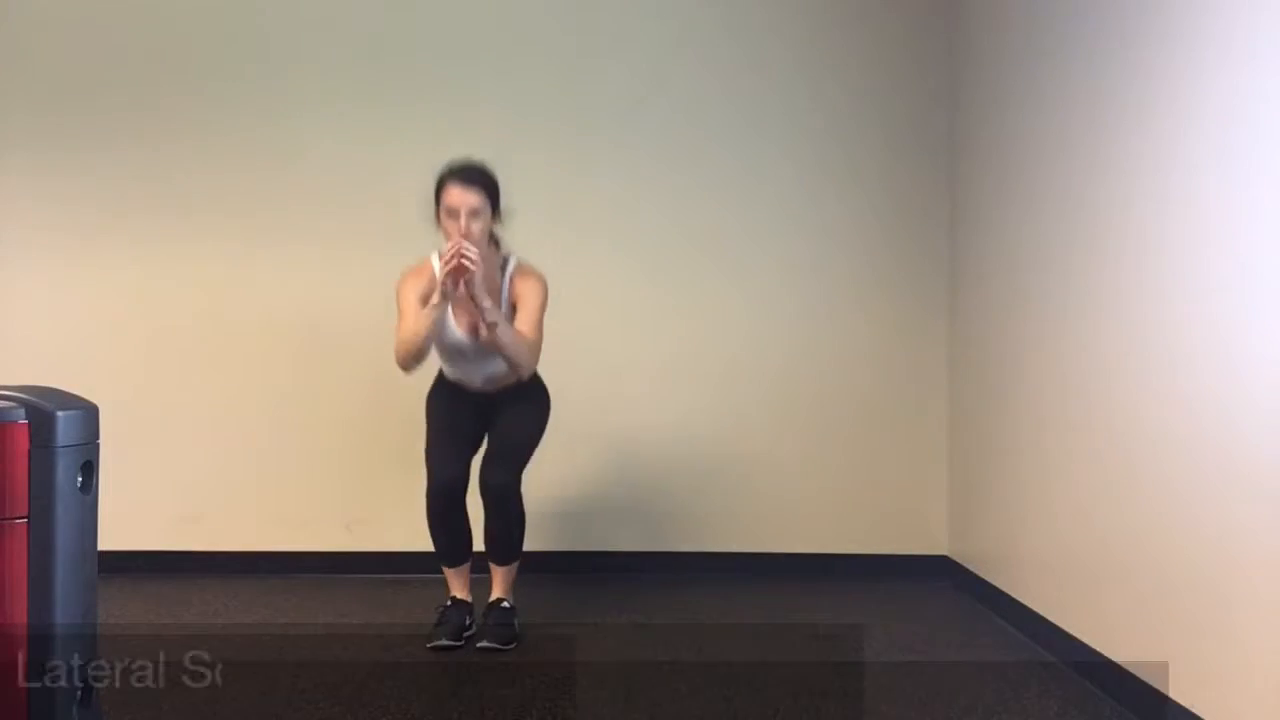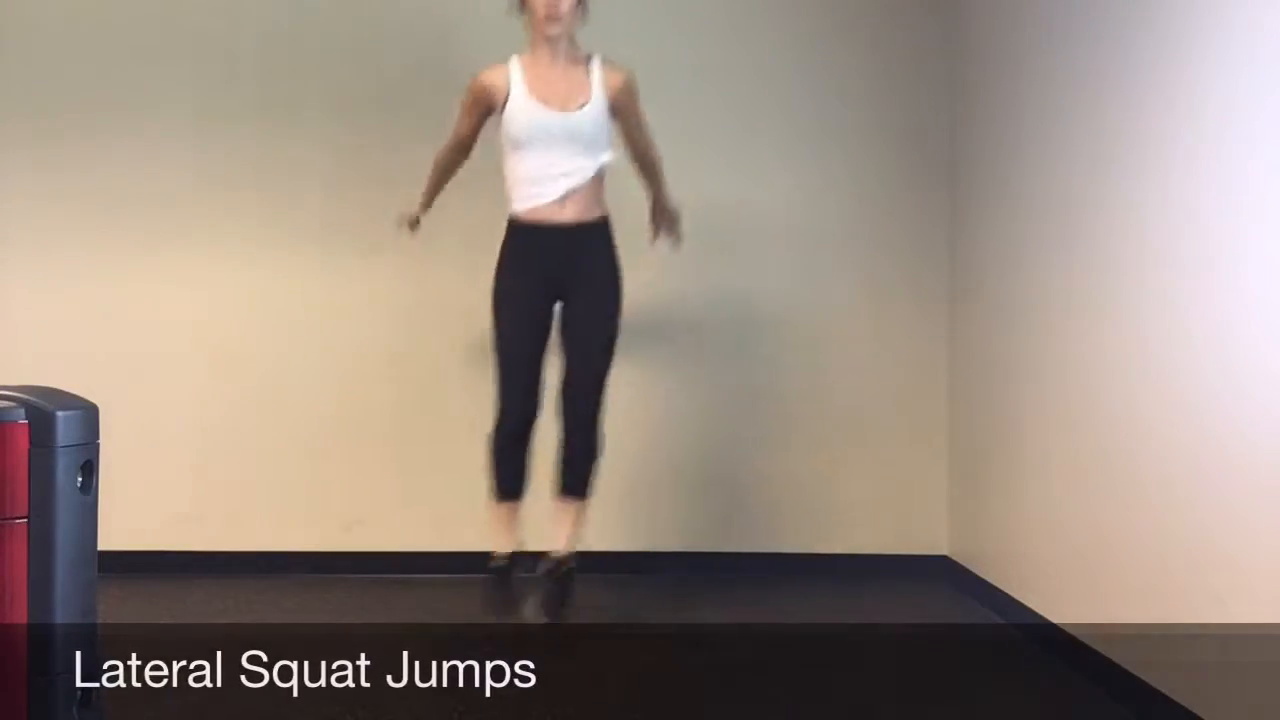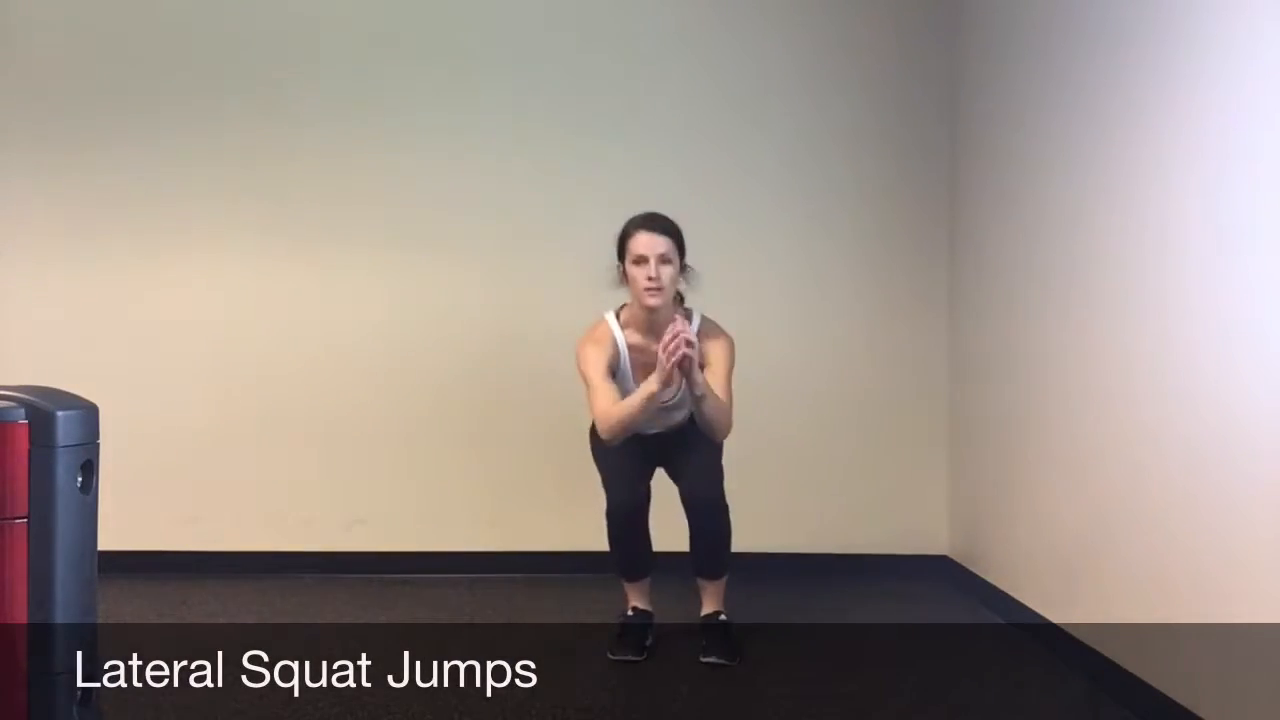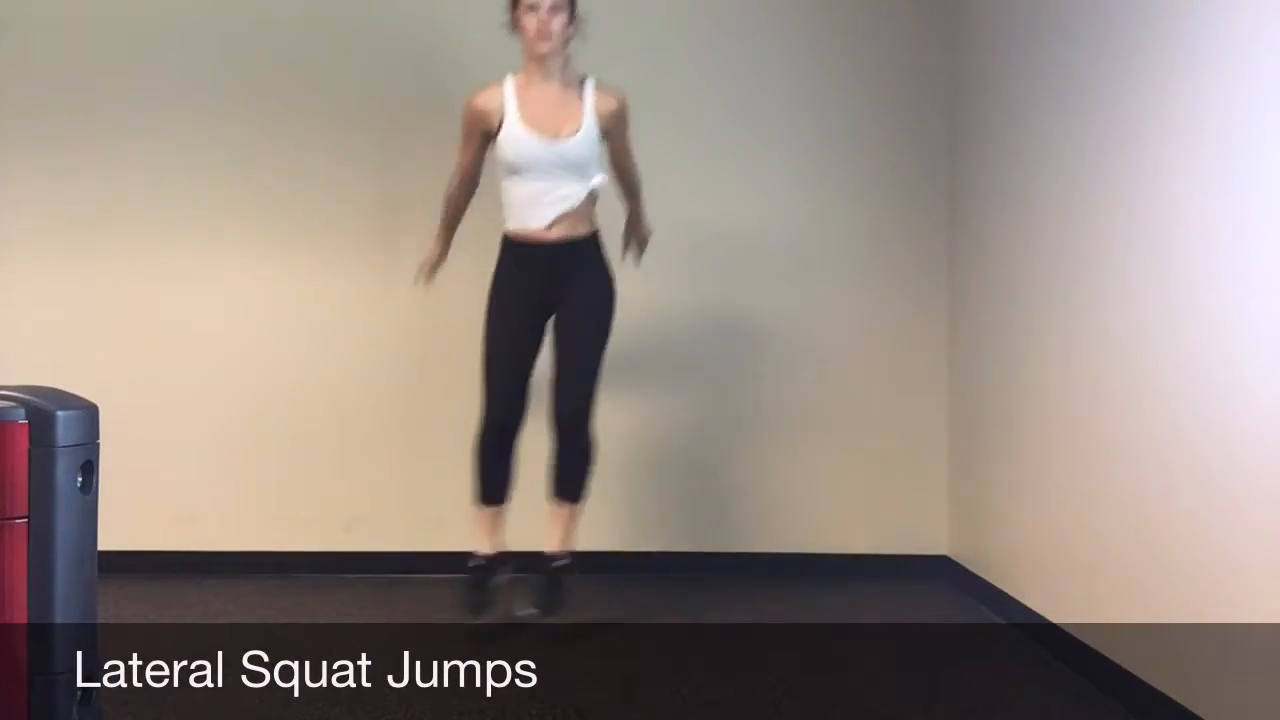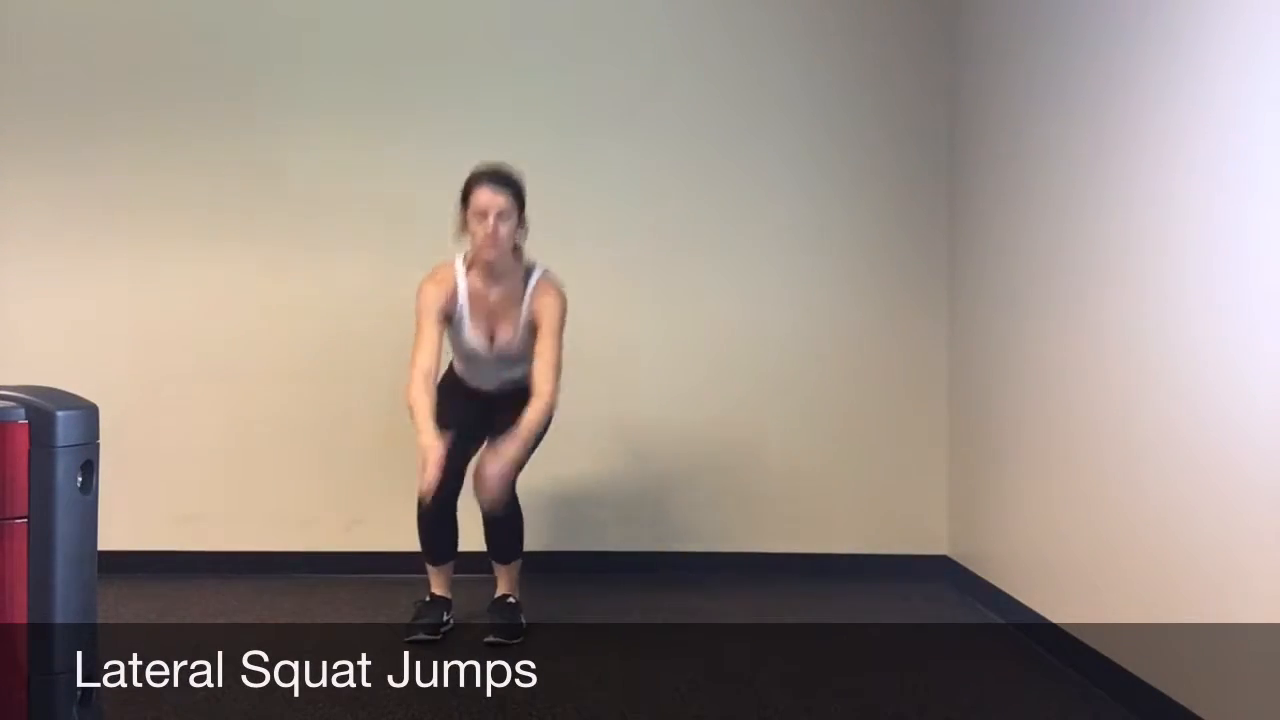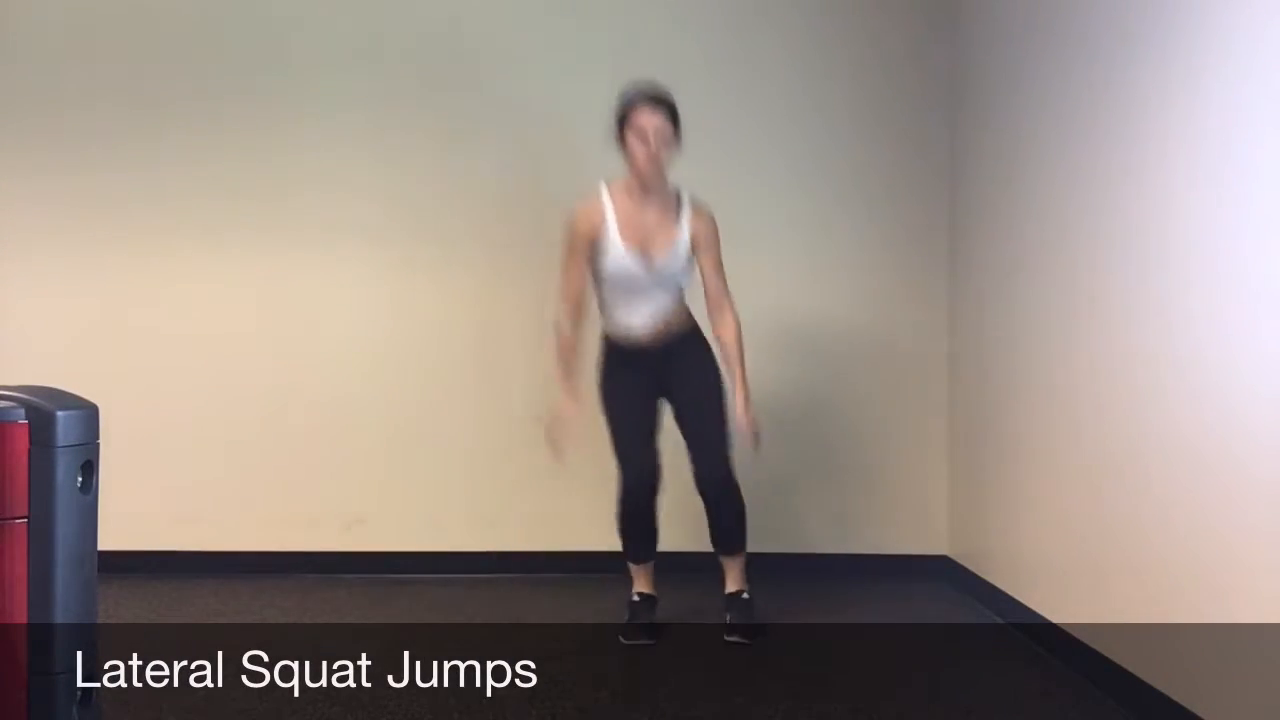
dt=0.7s
person 1, frame 1
left shoulder: (525, 282)
right shoulder: (420, 279)
left elbow: (525, 364)
right elbow: (405, 358)
left wrist: (483, 300)
right wrist: (445, 294)
left hip: (517, 400)
right hip: (455, 398)
left knee: (499, 480)
right knee: (442, 484)
left ankle: (502, 600)
right ankle: (459, 599)
person 1, frame 2
left shoulder: (612, 80)
right shoulder: (497, 82)
left elbow: (642, 147)
right elbow: (457, 146)
left wrist: (662, 203)
right wrist: (423, 203)
left hip: (590, 256)
right hip: (523, 256)
left knee: (582, 406)
right knee: (516, 408)
left ankle: (563, 553)
right ankle: (503, 551)
person 1, frame 3
left shoulder: (711, 338)
right shoulder: (601, 340)
left elbow: (722, 423)
right elbow: (608, 423)
left wrist: (693, 379)
right wrist: (657, 381)
left hip: (687, 435)
right hip: (627, 439)
left knee: (708, 503)
right knee: (626, 505)
left ankle: (713, 615)
right ankle: (637, 611)
person 1, frame 4
left shoulder: (605, 103)
right shoulder: (490, 105)
left elbow: (624, 168)
right elbow: (465, 180)
left wrist: (638, 221)
right wrist: (441, 244)
left hip: (584, 268)
right hip: (519, 268)
left knee: (572, 414)
right knee: (501, 414)
left ankle: (557, 554)
right ankle: (486, 553)
person 1, frame 5
left shoulder: (544, 295)
right shoulder: (440, 286)
left elbow: (546, 392)
right elbow: (421, 376)
left wrist: (508, 455)
right wrist: (431, 442)
left hip: (521, 401)
right hip: (464, 395)
left knee: (495, 488)
right knee: (436, 486)
left ankle: (508, 596)
right ankle: (439, 596)
person 1, frame 6
left shoulder: (696, 219)
right shoulder: (593, 215)
left elbow: (722, 309)
right elbow: (572, 309)
left wrist: (741, 392)
right wrist: (567, 390)
left hip: (685, 353)
right hip: (624, 362)
left knee: (715, 473)
right knee: (639, 476)
left ankle: (736, 591)
right ankle: (641, 594)
